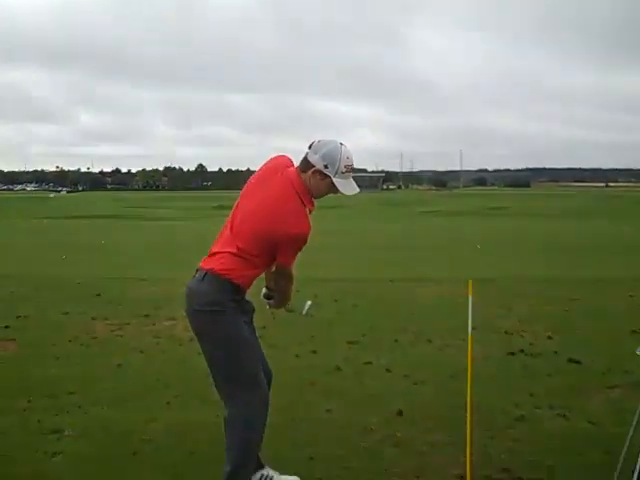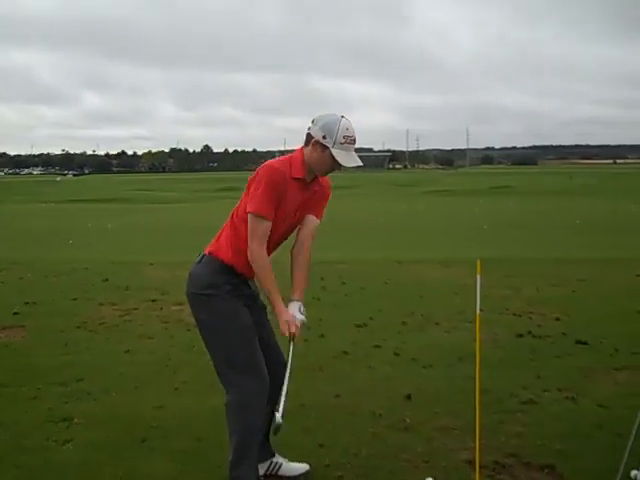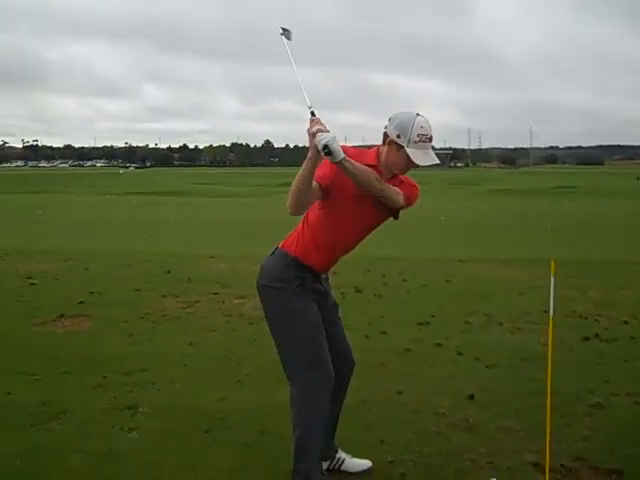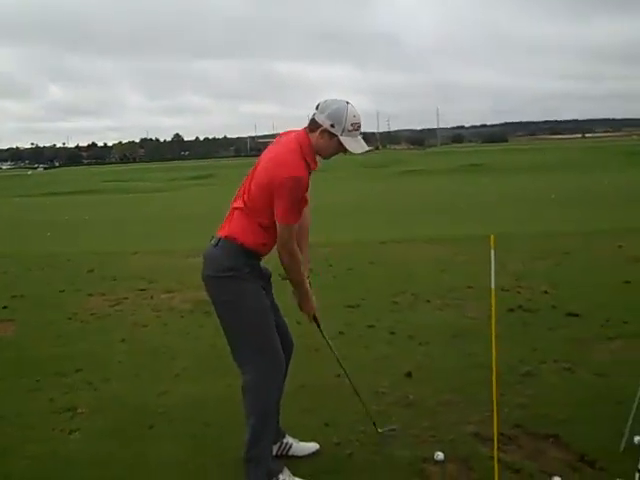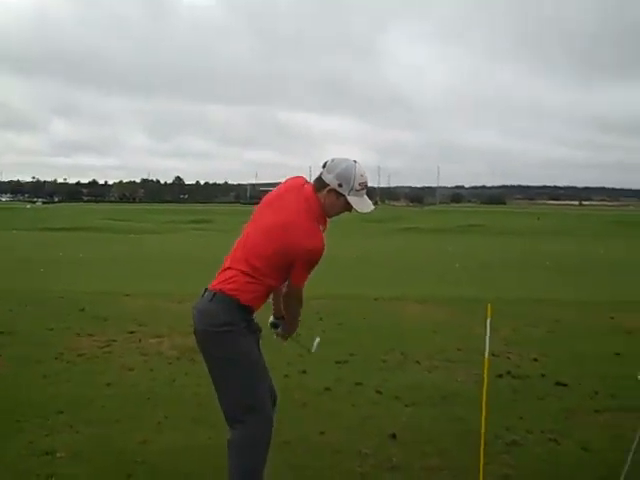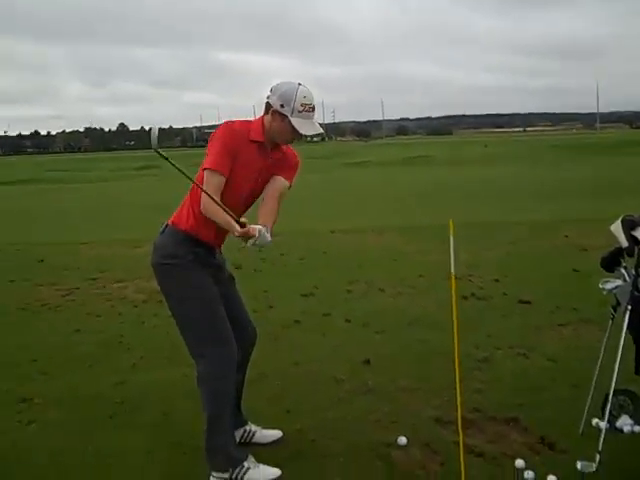
dt=0.5s
person 1, frame 1
left shoulder: (279, 165)
right shoulder: (296, 222)
right elbow: (283, 274)
left wrist: (271, 273)
right wrist: (282, 297)
left hip: (220, 290)
right hip: (216, 298)
left knee: (258, 381)
right knee: (249, 395)
person 1, frame 2
left shoulder: (321, 189)
right shoulder: (273, 174)
left elbow: (303, 246)
right elbow: (255, 249)
left wrist: (297, 303)
right wrist: (279, 308)
left hip: (241, 281)
right hip: (214, 281)
left knee: (273, 368)
right knee: (249, 381)
person 1, frame 3
left shoulder: (407, 191)
right shoulder: (345, 157)
left elbow: (376, 186)
right elbow: (295, 207)
left wrist: (339, 157)
right wrist: (313, 156)
left hip: (316, 278)
right hip: (286, 275)
left knee: (341, 365)
right knee: (314, 376)
person 1, frame 4
left shoulder: (294, 140)
right shoulder: (292, 172)
left elbow: (302, 216)
right elbow: (287, 246)
left wrist: (304, 280)
right wrist: (305, 295)
left hip: (245, 261)
right hip: (231, 265)
left knee: (280, 348)
right knee: (265, 363)
left ankle: (270, 437)
person 1, frame 5
left shoulder: (294, 186)
right shoulder: (311, 239)
right elbow: (293, 295)
left wrist: (280, 307)
right wrist: (291, 323)
left hip: (225, 310)
right hip: (224, 319)
left knee: (263, 403)
right knee: (254, 420)
person 1, frame 6
left shoulder: (287, 160)
right shoulder: (231, 133)
left elbow: (271, 201)
right elbow: (206, 202)
left wrist: (261, 231)
right wrist: (235, 227)
left hip: (208, 251)
right hip: (180, 251)
left knee: (242, 337)
right knee: (217, 352)
left ankle: (233, 426)
